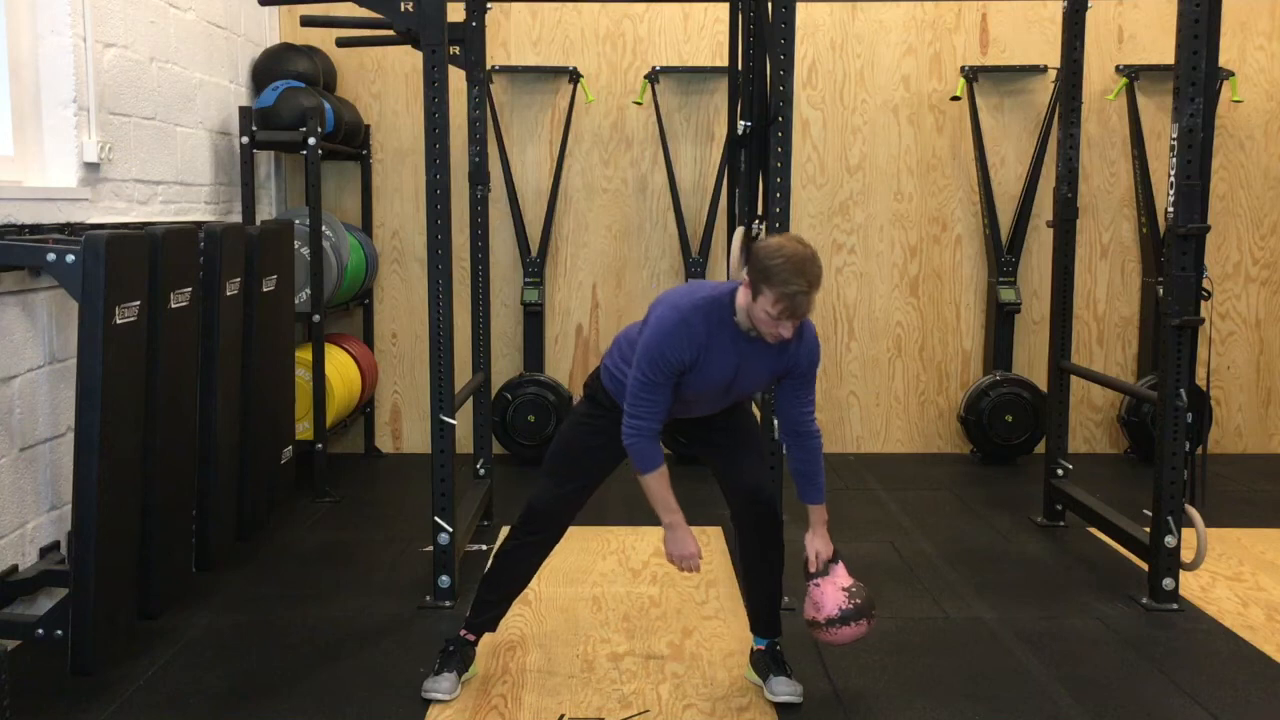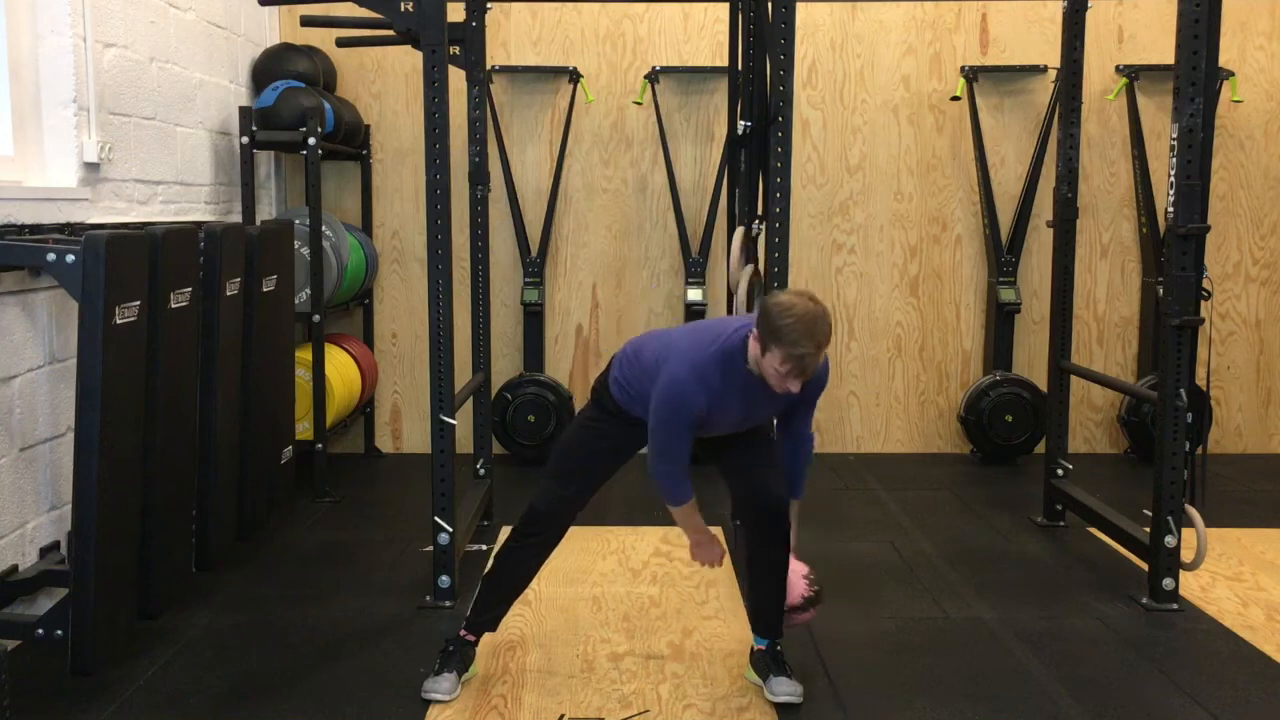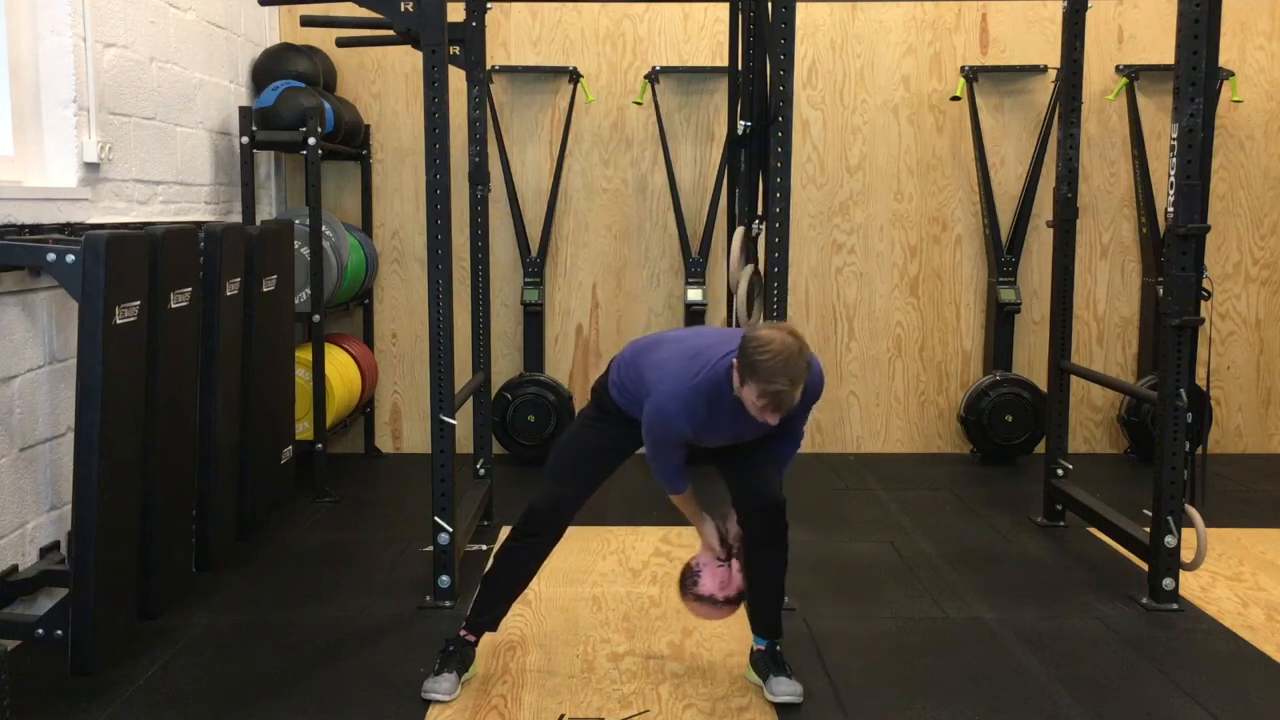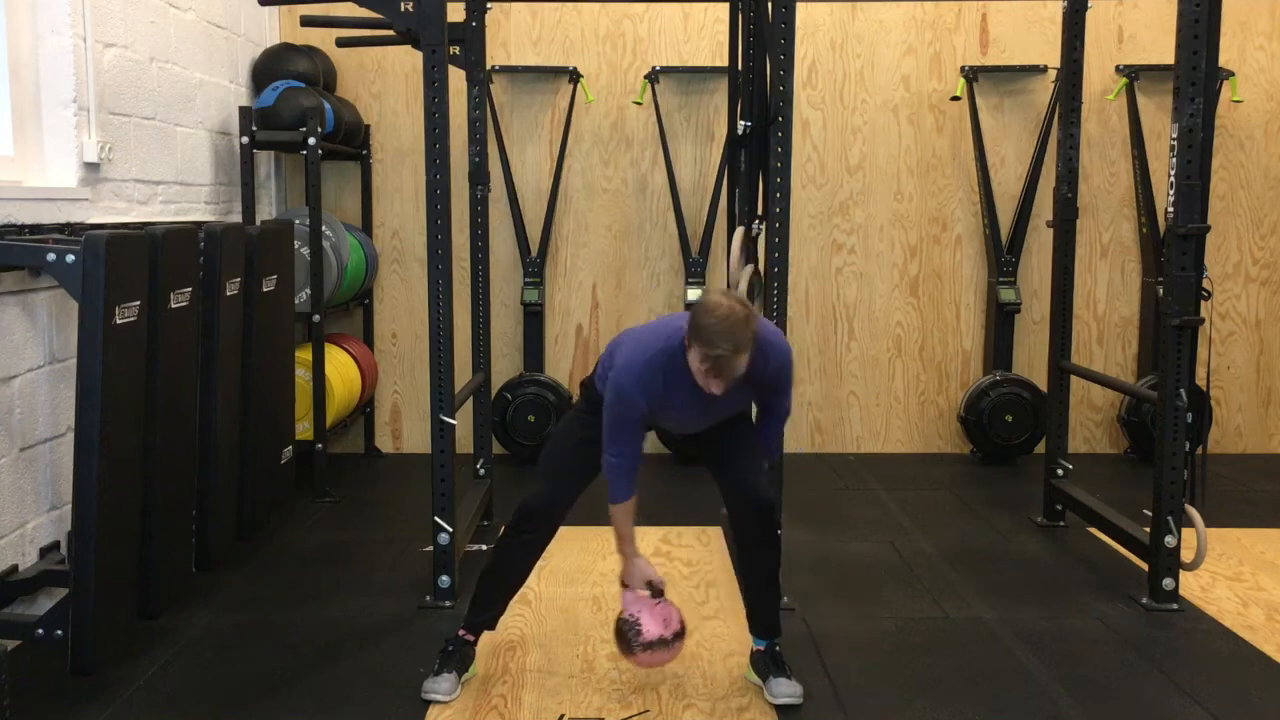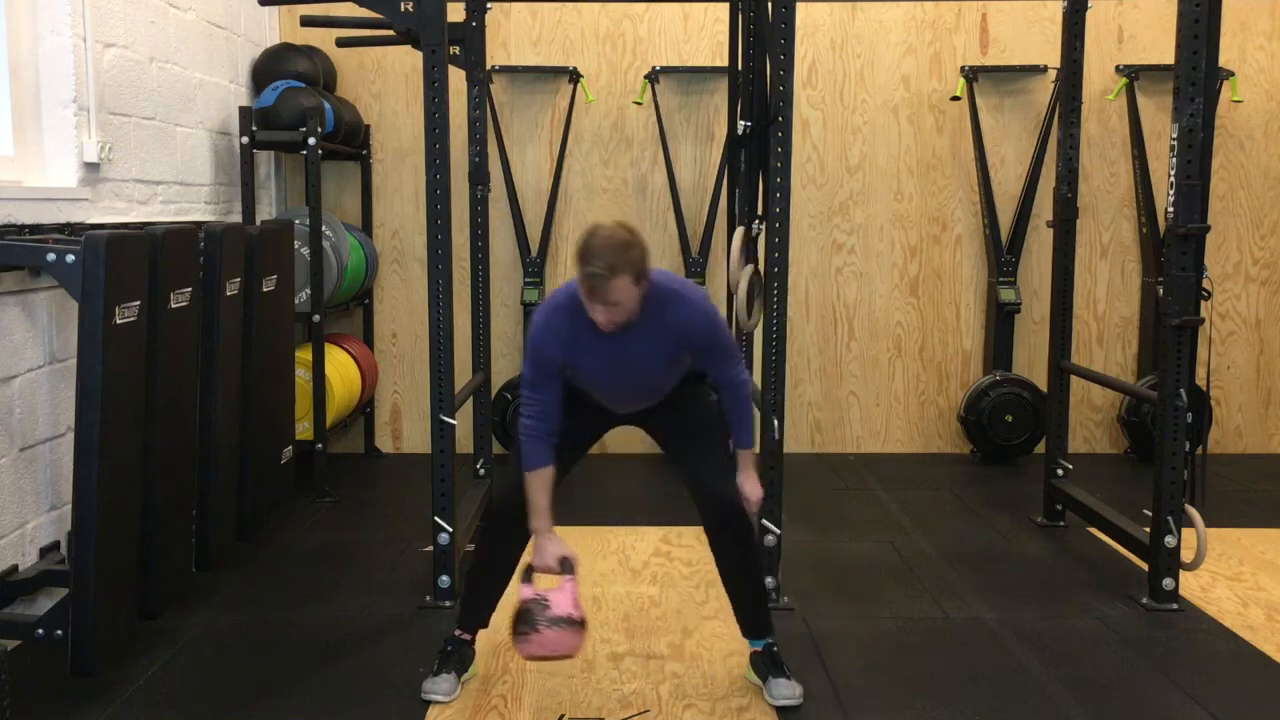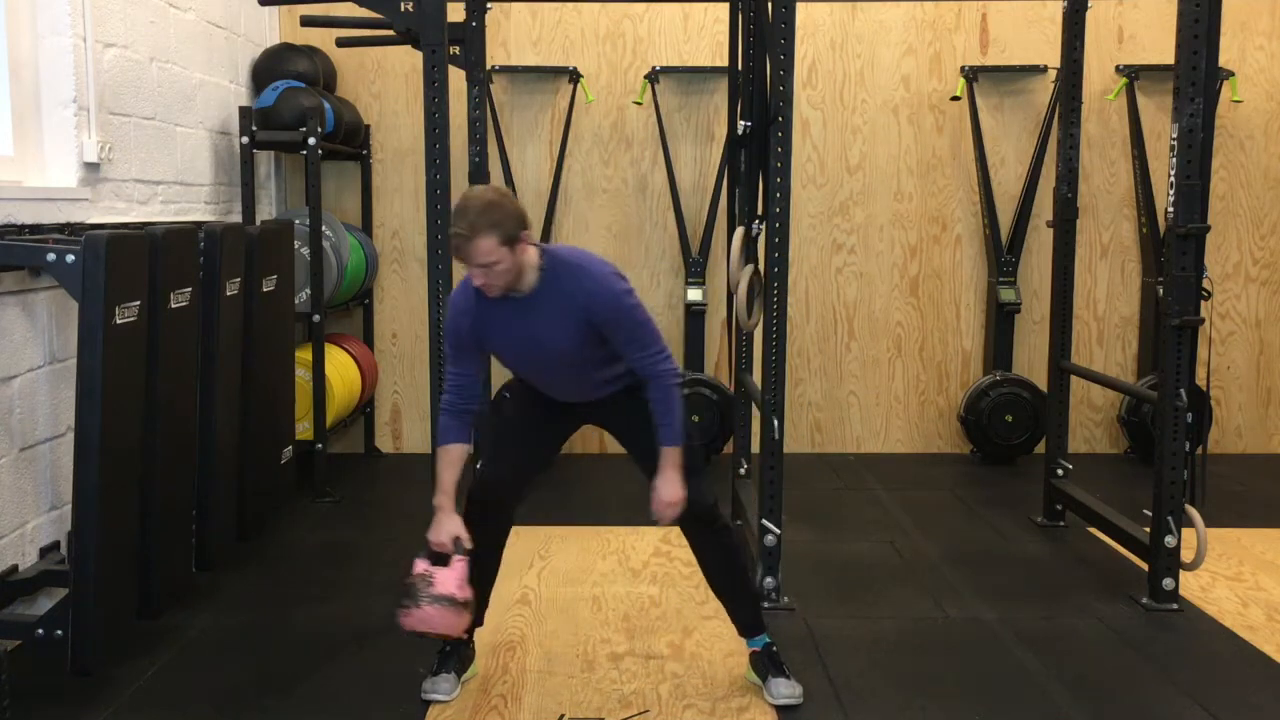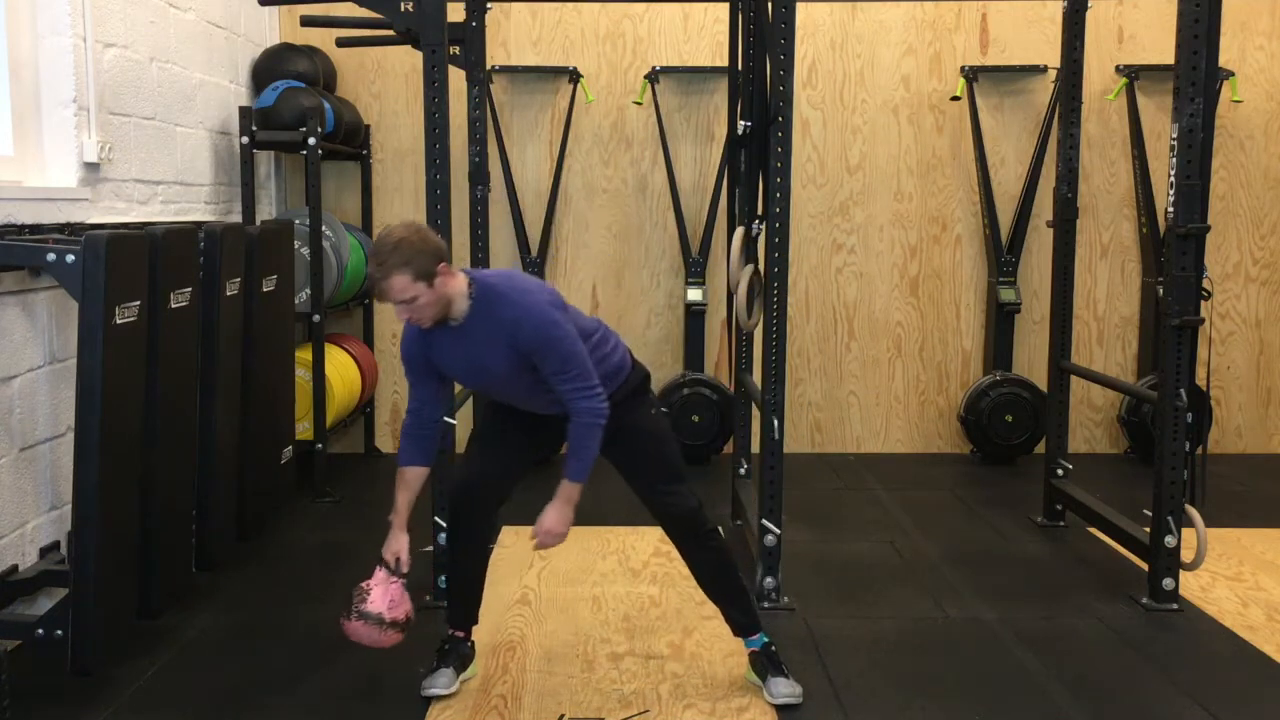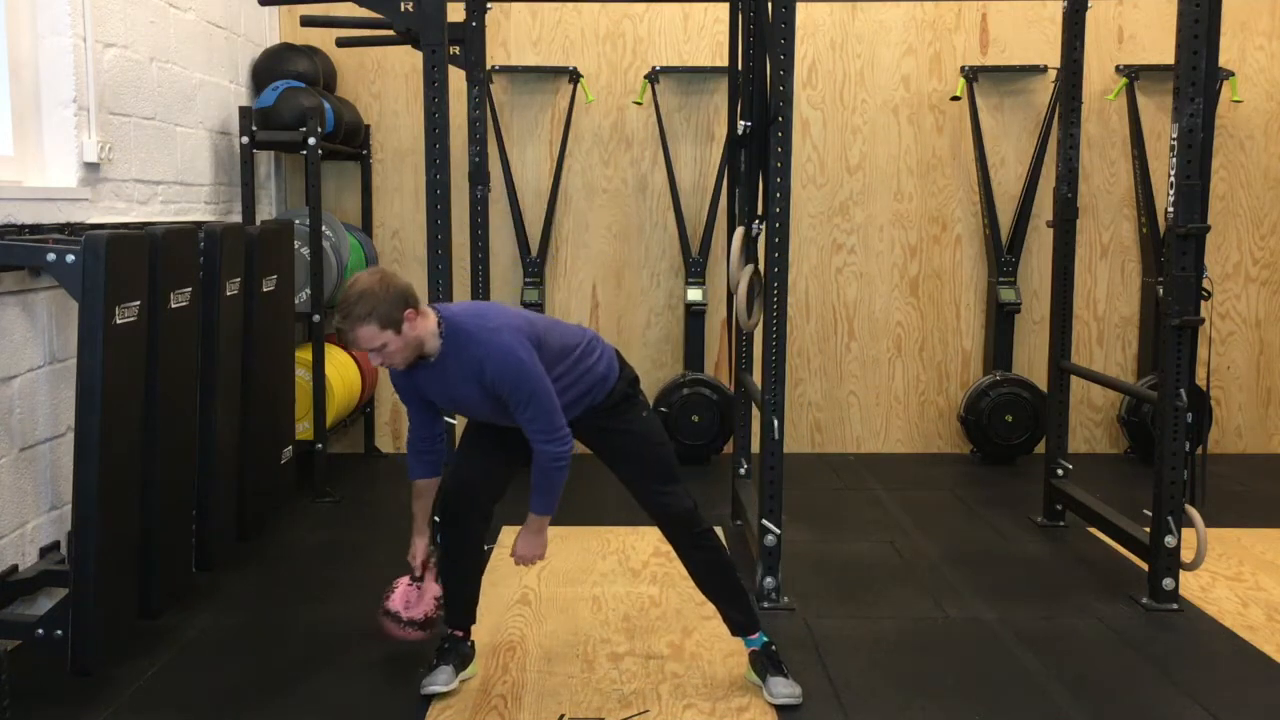
dt=0.3s
person 1, frame 1
left shoulder: (798, 339)
right shoulder: (680, 318)
left elbow: (800, 428)
right elbow: (639, 431)
left wrist: (817, 525)
right wrist: (674, 526)
left hip: (714, 410)
right hip: (620, 401)
left knee: (761, 503)
right knee: (547, 512)
left ankle: (765, 649)
right ankle: (465, 641)
person 1, frame 2
left shoulder: (809, 366)
right shoulder: (692, 369)
left elbow: (796, 436)
right elbow: (667, 469)
left wrist: (790, 518)
right wrist: (698, 538)
right hip: (628, 401)
left knee: (768, 504)
right knee: (549, 511)
left ankle: (766, 649)
right ankle: (466, 641)
person 1, frame 3
left shoulder: (805, 378)
right shoulder: (679, 394)
left elbow: (788, 434)
right elbow: (667, 470)
left wrist: (753, 500)
right wrist: (699, 521)
right hip: (628, 401)
left knee: (767, 508)
right knee: (549, 511)
left ankle: (766, 649)
right ankle: (465, 641)
person 1, frame 4
left shoulder: (771, 351)
right shoulder: (637, 369)
left elbow: (774, 413)
right elbow: (620, 467)
left wrist: (759, 472)
right wrist: (630, 557)
right hip: (615, 399)
left knee: (756, 506)
right knee: (541, 507)
left ankle: (766, 649)
right ankle: (464, 641)
person 1, frame 5
left shoulder: (689, 307)
right shoulder: (553, 320)
left elbow: (734, 382)
right elbow: (536, 427)
left wrist: (745, 467)
right wrist: (543, 532)
left hip: (674, 398)
right hip: (581, 402)
left knee: (724, 504)
right knee: (512, 505)
left ankle: (763, 649)
right ankle: (462, 642)
person 1, frame 6
left shoulder: (591, 281)
right shoulder: (466, 305)
left elbow: (660, 370)
right elbow: (459, 405)
left wrist: (670, 468)
right wrist: (444, 506)
left hip: (626, 389)
right hip: (541, 396)
left knee: (695, 507)
right knee: (487, 497)
left ankle: (760, 646)
right ankle: (461, 642)
person 1, frame 7
left shoulder: (523, 306)
right shoulder: (420, 337)
left elbow: (589, 404)
right elbow: (421, 428)
left wrist: (565, 503)
right wrist: (399, 526)
left hip: (612, 397)
right hip: (524, 407)
left knee: (679, 513)
right knee: (468, 498)
left ankle: (758, 645)
right ankle: (458, 641)
person 1, frame 8
left shoulder: (496, 344)
right shoulder: (408, 364)
left elbow: (553, 445)
right elbow: (425, 447)
left wrist: (536, 528)
right wrist: (420, 531)
left hip: (602, 395)
left knee: (675, 511)
right knee: (460, 499)
left ankle: (757, 644)
right ankle: (458, 640)
